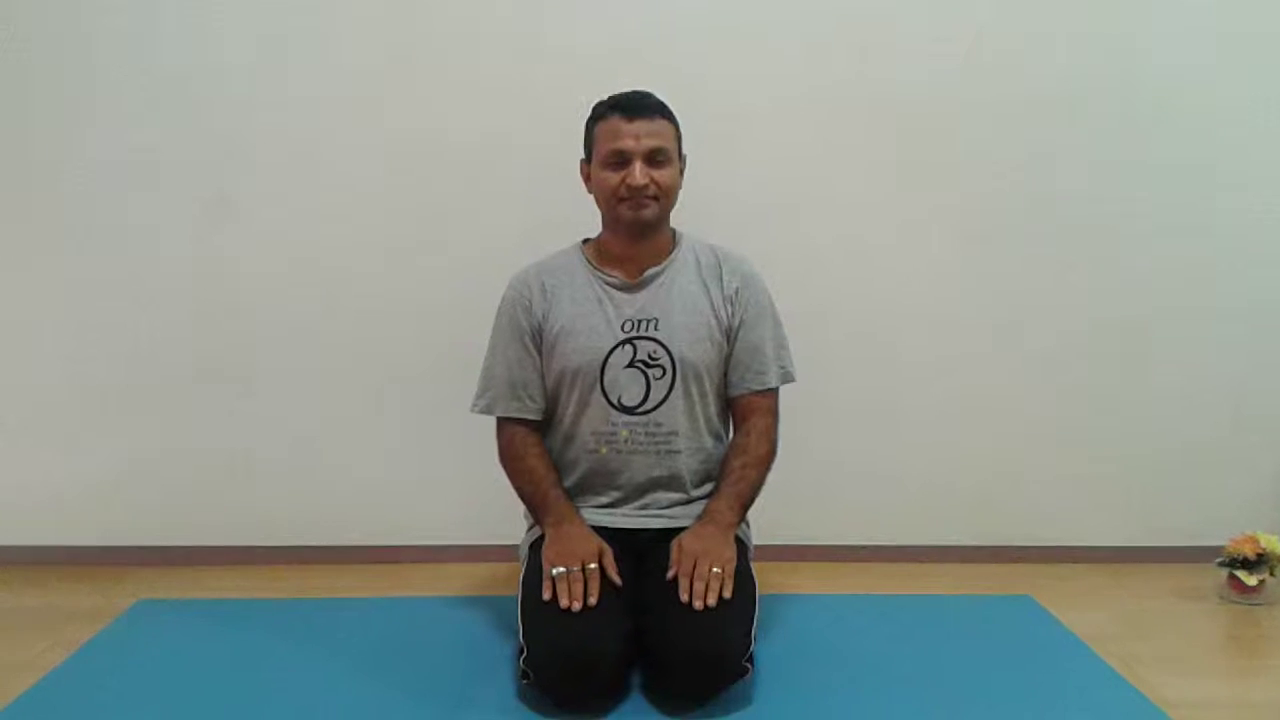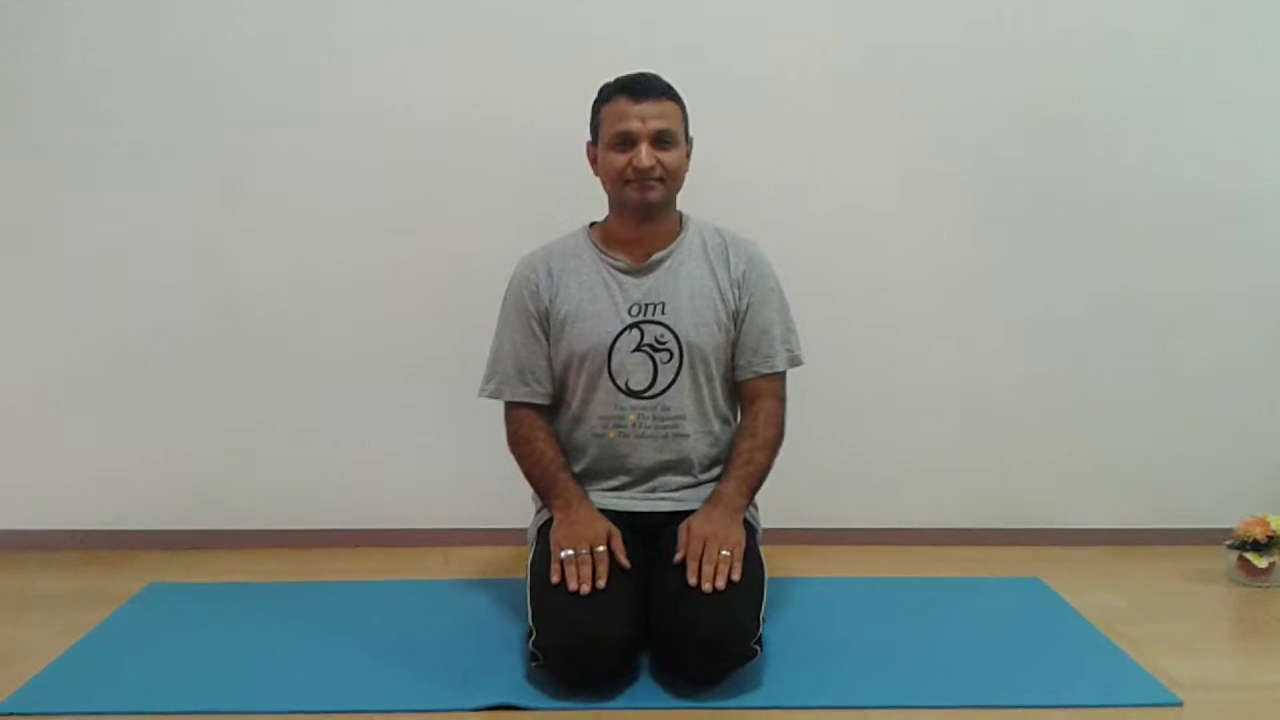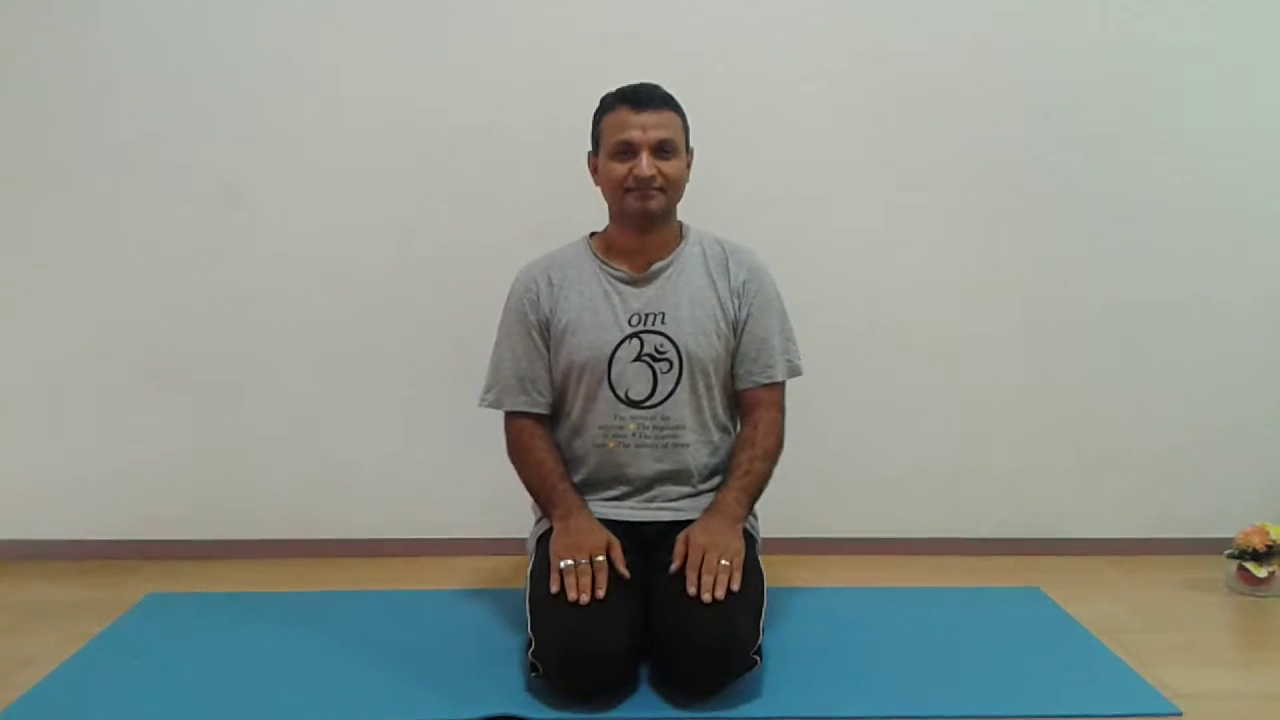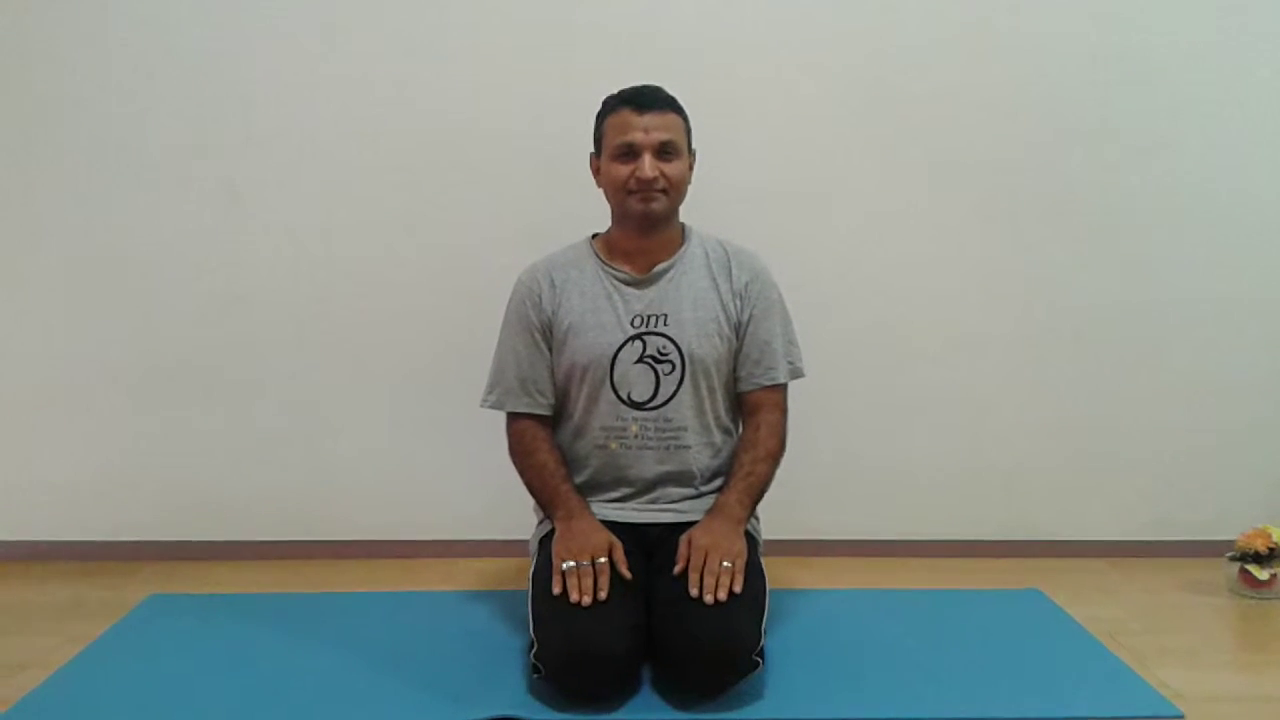
dt=0.5s
person 1, frame 1
left shoulder: (731, 281)
right shoulder: (536, 290)
left elbow: (757, 418)
right elbow: (517, 427)
left wrist: (719, 523)
right wrist: (562, 525)
left hip: (696, 520)
right hip: (578, 522)
left knee: (703, 666)
left ankle: (657, 610)
right ankle: (612, 609)
person 1, frame 2
left shoulder: (738, 264)
right shoulder: (543, 274)
left elbow: (763, 402)
right elbow: (525, 412)
left wrist: (726, 507)
right wrist: (570, 507)
left hip: (705, 503)
right hip: (586, 506)
left knee: (713, 647)
right knee: (580, 653)
left ankle: (662, 593)
right ankle: (624, 593)
person 1, frame 3
left shoulder: (738, 273)
right shoulder: (543, 283)
left elbow: (763, 410)
right elbow: (525, 419)
left wrist: (726, 515)
right wrist: (570, 517)
left hip: (704, 512)
right hip: (586, 515)
left knee: (711, 657)
right knee: (581, 663)
left ankle: (665, 604)
right ankle: (624, 603)
person 1, frame 4
left shoulder: (740, 276)
right shoulder: (546, 285)
left elbow: (765, 412)
right elbow: (527, 421)
left wrist: (728, 517)
right wrist: (572, 518)
left hip: (706, 515)
right hip: (587, 517)
left knee: (715, 657)
right knee: (582, 665)
left ankle: (665, 604)
right ankle: (627, 605)
